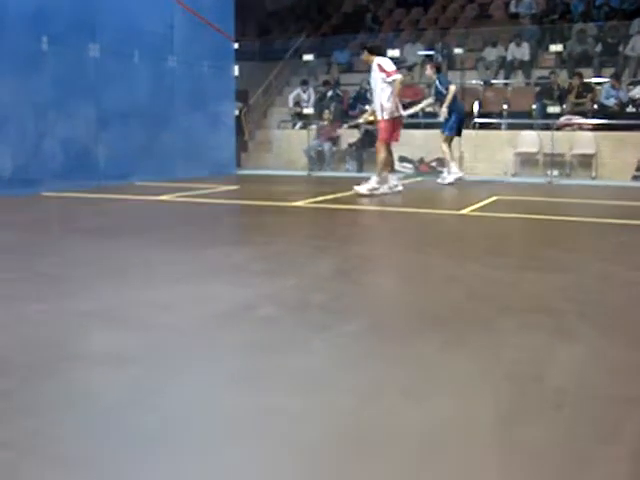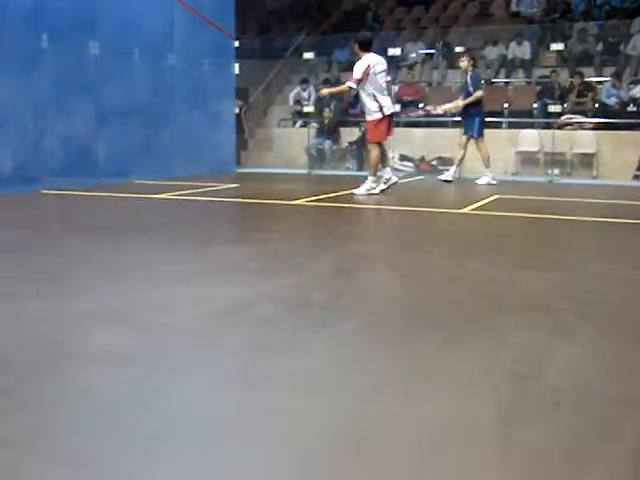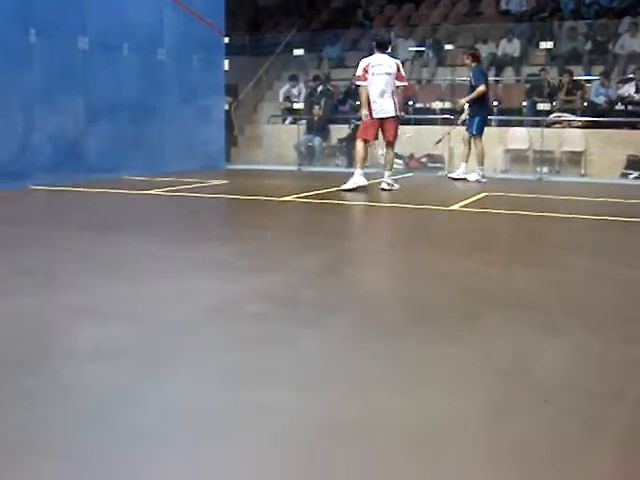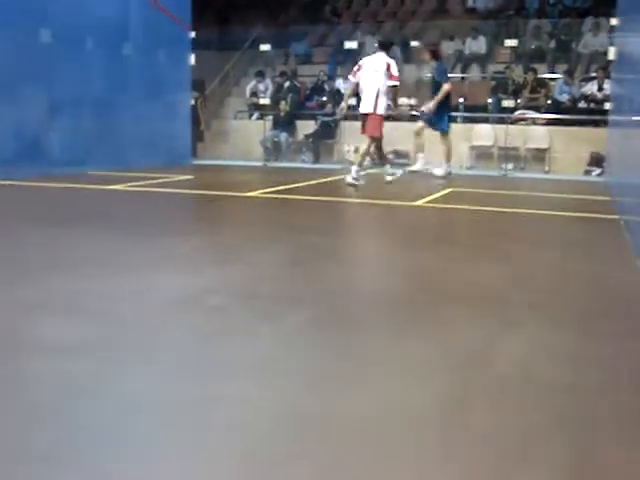
dt=0.5s
person 1, frame 1
left shoulder: (381, 62)
right shoulder: (375, 67)
left elbow: (397, 79)
left wrist: (394, 103)
right wrist: (369, 113)
left hip: (390, 113)
right hip: (383, 113)
left knee: (381, 145)
right knee: (383, 147)
left ankle: (376, 182)
right ankle: (393, 182)
person 1, frame 2
left shoulder: (362, 64)
right shoulder: (381, 60)
left elbow: (349, 87)
right elbow: (386, 83)
left wrist: (328, 91)
left hip: (375, 110)
right hip: (386, 107)
left knee: (373, 145)
right knee: (379, 143)
left ankle: (371, 183)
right ankle: (387, 174)
person 1, frame 3
left shoulder: (365, 62)
right shoulder: (396, 63)
left elbow: (363, 87)
right elbow: (400, 89)
left wrist: (363, 109)
right wrist: (400, 109)
left hip: (371, 110)
right hip: (390, 110)
left knee: (361, 141)
right knee: (390, 145)
left ankle: (359, 176)
right ankle: (387, 179)
person 1, frame 4
left shoulder: (364, 61)
right shoulder: (389, 62)
left elbow: (352, 81)
right elbow: (393, 87)
left wrist: (345, 102)
right wrist: (395, 104)
left hip: (365, 106)
right hip: (377, 107)
left knee: (376, 140)
right knee: (370, 140)
left ankle: (388, 171)
right ankle: (354, 173)
person 2, frame 1
left shoulder: (441, 78)
right shoulder: (437, 83)
left elbow: (453, 88)
right elbow: (429, 101)
left wrist: (445, 107)
right wrist: (408, 111)
left hip: (455, 112)
right hip: (456, 113)
left knee: (443, 142)
right knee: (446, 144)
left ankle: (454, 170)
right ankle: (447, 174)
person 2, frame 2
left shoulder: (474, 75)
right shoulder: (467, 77)
left elbow: (480, 93)
right elbow: (463, 98)
left wrist: (463, 103)
right wrist: (447, 106)
left hip: (475, 115)
right hip: (468, 116)
left knee: (479, 143)
right knee: (463, 143)
left ankle: (489, 175)
right ankle: (452, 173)
person 2, frame 3
left shoulder: (476, 70)
right shoulder: (477, 70)
left elbow: (482, 88)
left wrist: (466, 99)
right wrist: (467, 108)
left hip: (479, 111)
right hip: (476, 111)
left knee: (476, 139)
right knee: (467, 139)
left ankle: (480, 173)
right ankle: (462, 170)
person 2, frame 4
left shoulder: (440, 68)
right shoulder: (434, 68)
left elbow: (447, 86)
left wrist: (434, 102)
right wrist: (428, 104)
left hip: (442, 108)
right hip: (433, 108)
left knee: (444, 137)
right knee: (418, 129)
left ankle: (447, 167)
right ankle: (420, 161)
